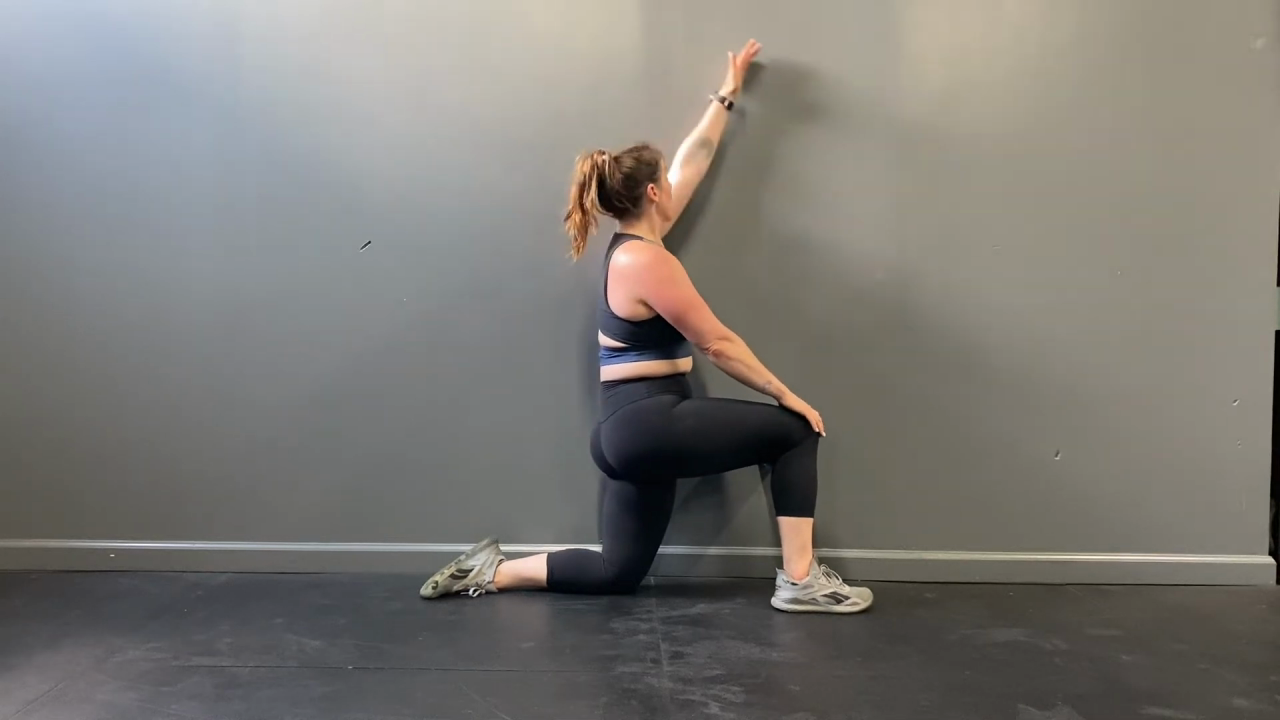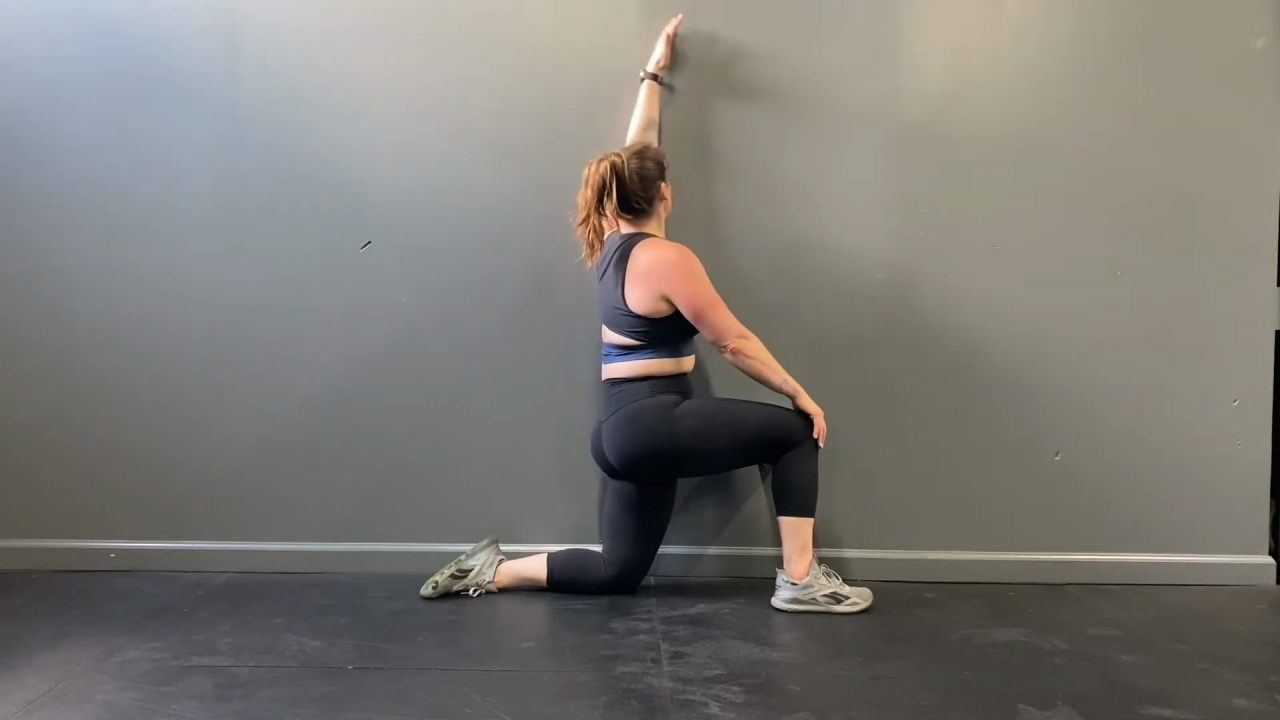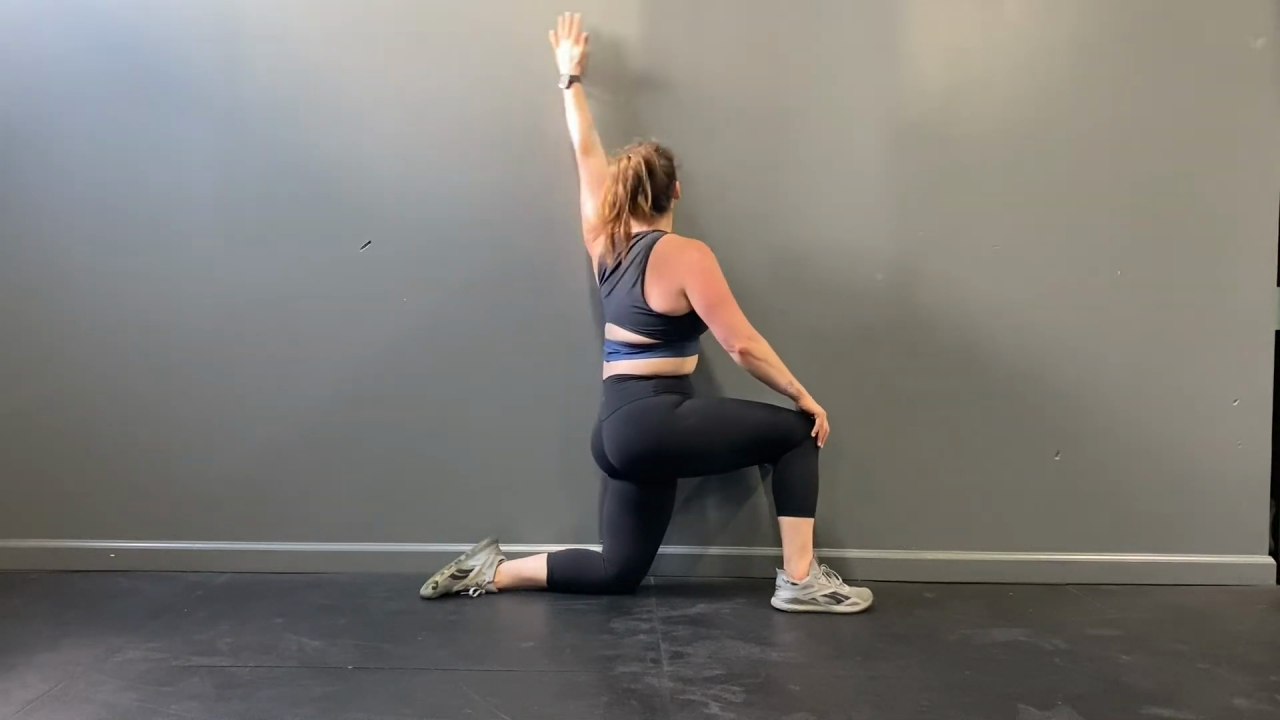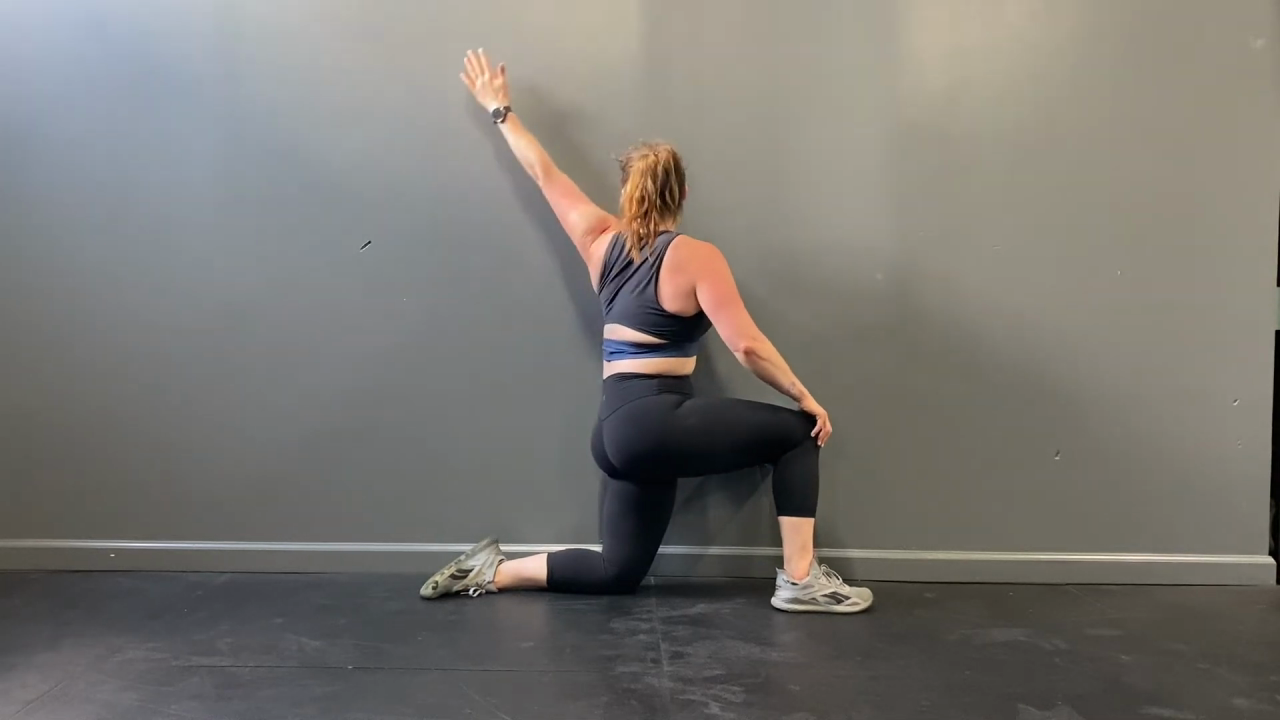
dt=0.4s
person 1, frame 1
left shoulder: (637, 240)
right shoulder: (645, 260)
left elbow: (694, 158)
right elbow: (717, 343)
left wrist: (728, 93)
right wrist: (785, 394)
left hip: (631, 430)
right hip: (649, 425)
left knee: (618, 572)
right knee: (796, 430)
left ankle: (492, 571)
right ankle: (800, 581)
person 1, frame 2
left shoulder: (615, 241)
right shoulder: (667, 260)
left elbow: (640, 144)
right elbow: (734, 342)
left wrist: (654, 73)
right wrist: (799, 394)
left hip: (626, 429)
right hip: (652, 424)
left knee: (619, 571)
right knee: (796, 433)
left ankle: (491, 570)
right ankle: (799, 580)
person 1, frame 3
left shoulder: (604, 240)
right shoulder: (685, 256)
left elbow: (587, 151)
right elbow: (743, 345)
left wrist: (571, 77)
right wrist: (803, 397)
left hip: (623, 429)
right hip: (655, 423)
left knee: (618, 572)
right knee: (797, 434)
left ankle: (489, 570)
right ankle: (800, 581)
person 1, frame 4
left shoulder: (601, 241)
right shoulder: (696, 257)
left elbow: (546, 174)
right elbow: (748, 345)
left wrist: (500, 110)
right wrist: (805, 398)
left hip: (621, 429)
right hip: (655, 422)
left knee: (619, 571)
right knee: (799, 431)
left ankle: (492, 569)
right ankle: (800, 580)
